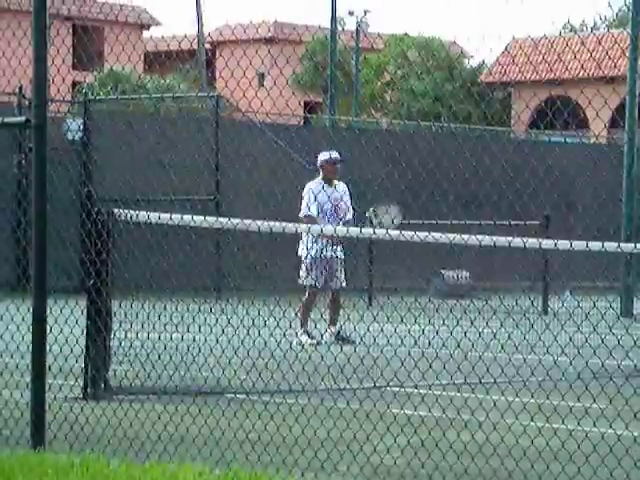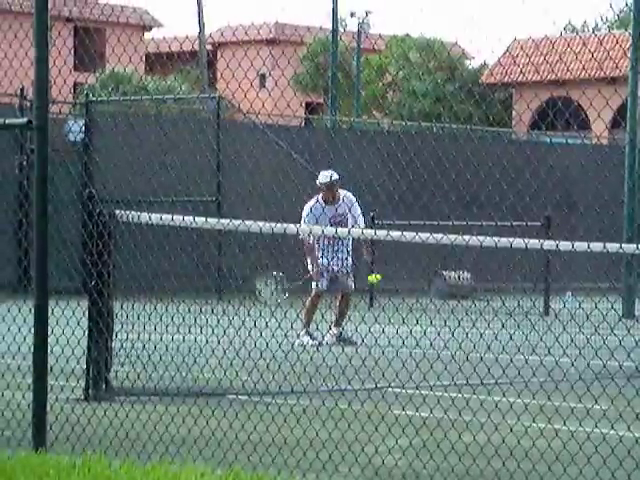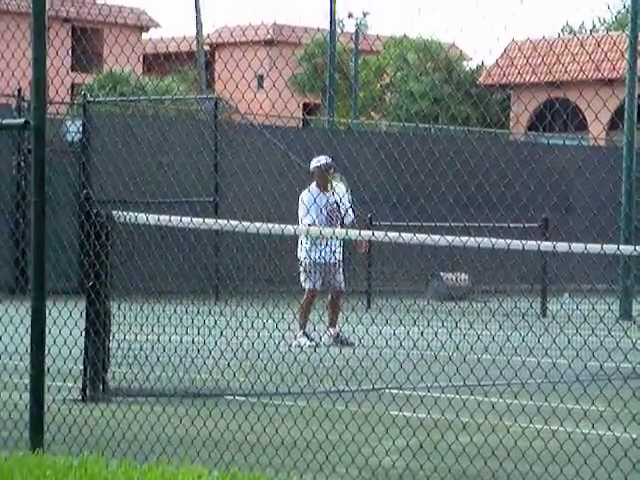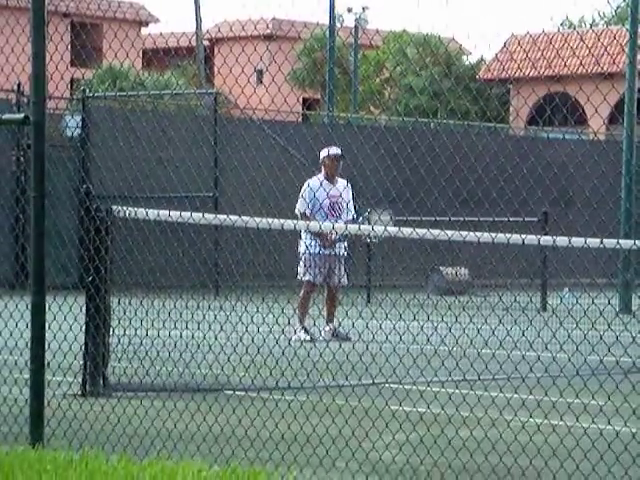
dt=0.5s
person 1, frame 1
left shoulder: (342, 189)
right shoulder: (312, 189)
left elbow: (346, 218)
right elbow: (309, 218)
right wrist: (328, 234)
left hip: (336, 249)
right hip: (315, 249)
left knee: (336, 290)
right knee: (313, 290)
left ankle: (332, 330)
right ankle: (302, 330)
person 1, frame 2
left shoulder: (349, 199)
right shoulder: (312, 208)
left elbow: (358, 226)
right elbow: (308, 240)
left wrist: (365, 246)
right wrist: (314, 265)
left hip: (343, 254)
right hip: (321, 255)
left knee: (346, 292)
right knee: (318, 291)
left ankle: (335, 331)
right ankle: (304, 332)
person 1, frame 3
left shoulder: (340, 190)
right shoulder: (308, 196)
left elbow: (348, 218)
right elbow: (309, 228)
left wrist: (358, 237)
right wrist: (330, 230)
left hip: (334, 252)
right hip: (313, 253)
left knee: (337, 291)
right knee: (311, 291)
left ankle: (332, 332)
right ankle: (301, 333)
person 1, frame 4
left shoulder: (345, 186)
right shoulder: (312, 185)
left elbow: (348, 217)
right elbow: (303, 215)
right wrist: (321, 236)
left hip: (337, 247)
right hip: (314, 246)
left knee: (334, 287)
right knee: (309, 285)
left ankle: (330, 327)
right ankle: (300, 327)
